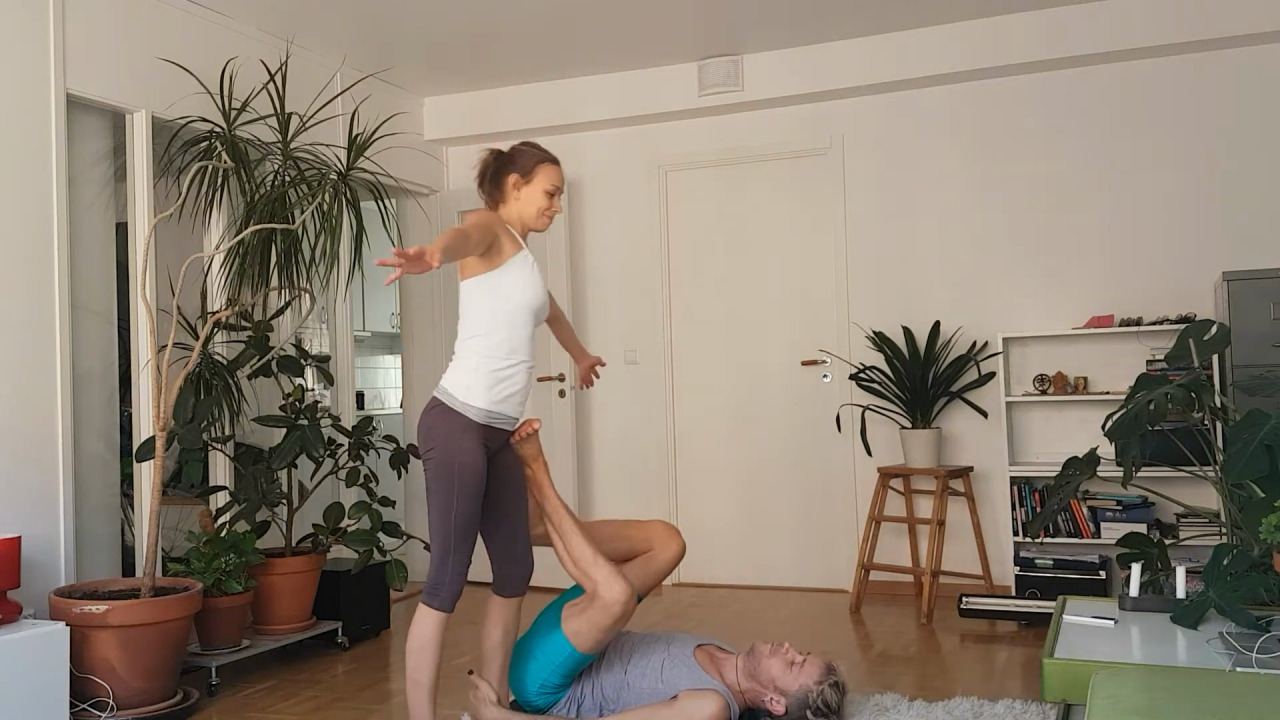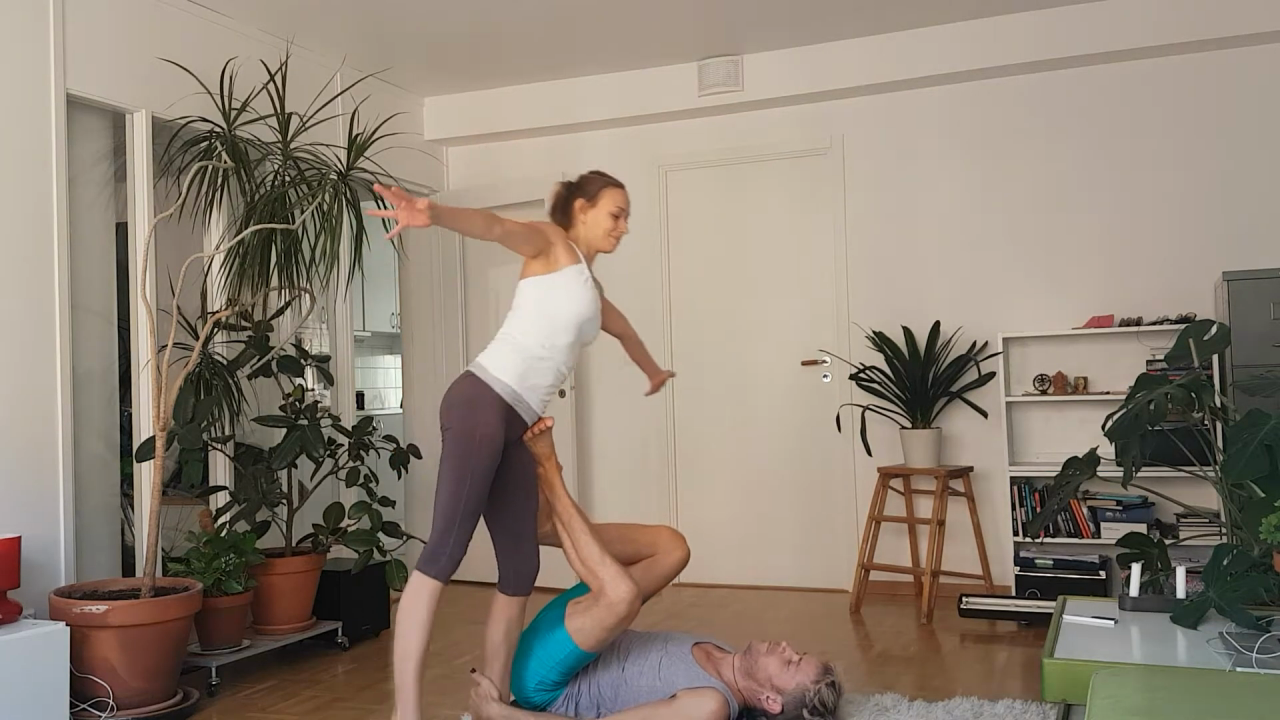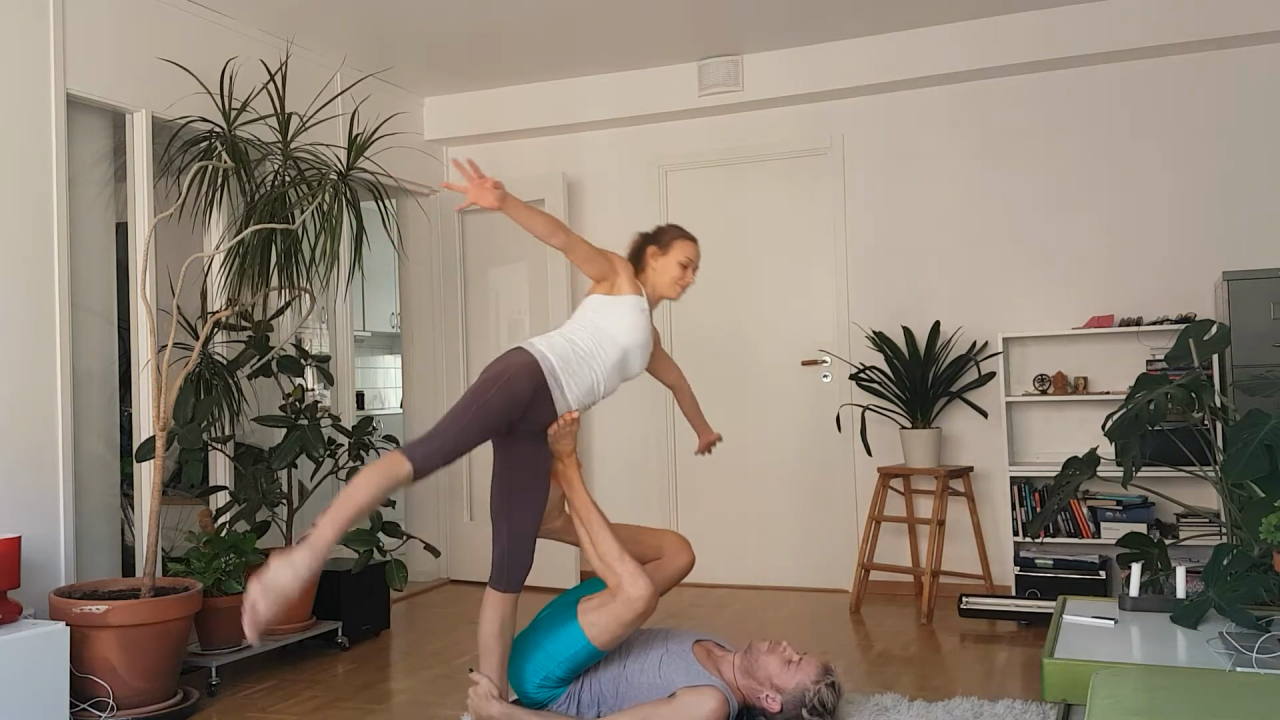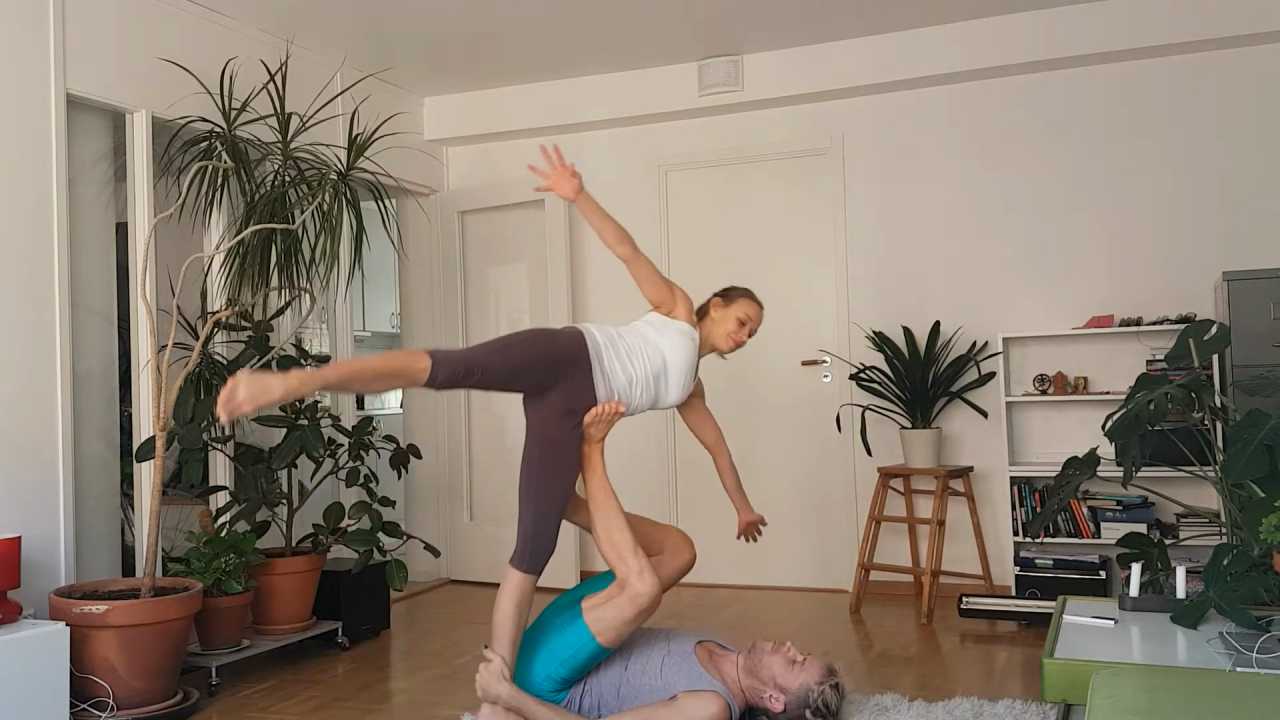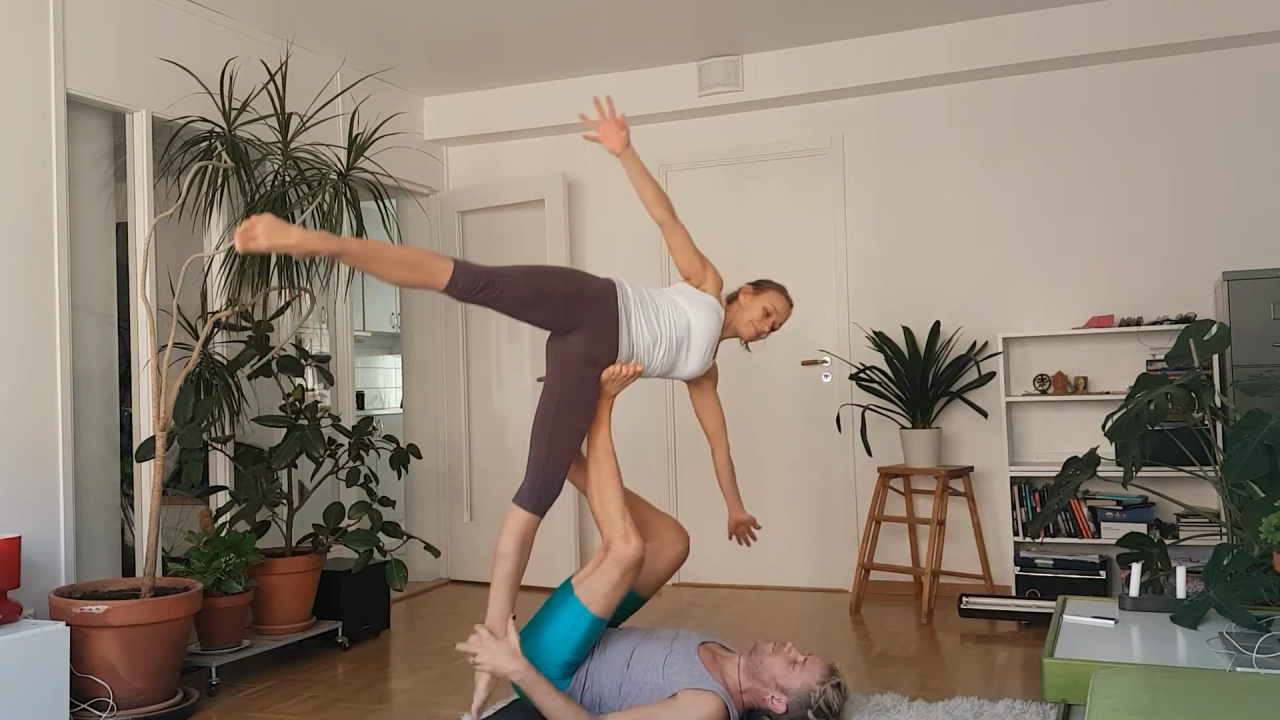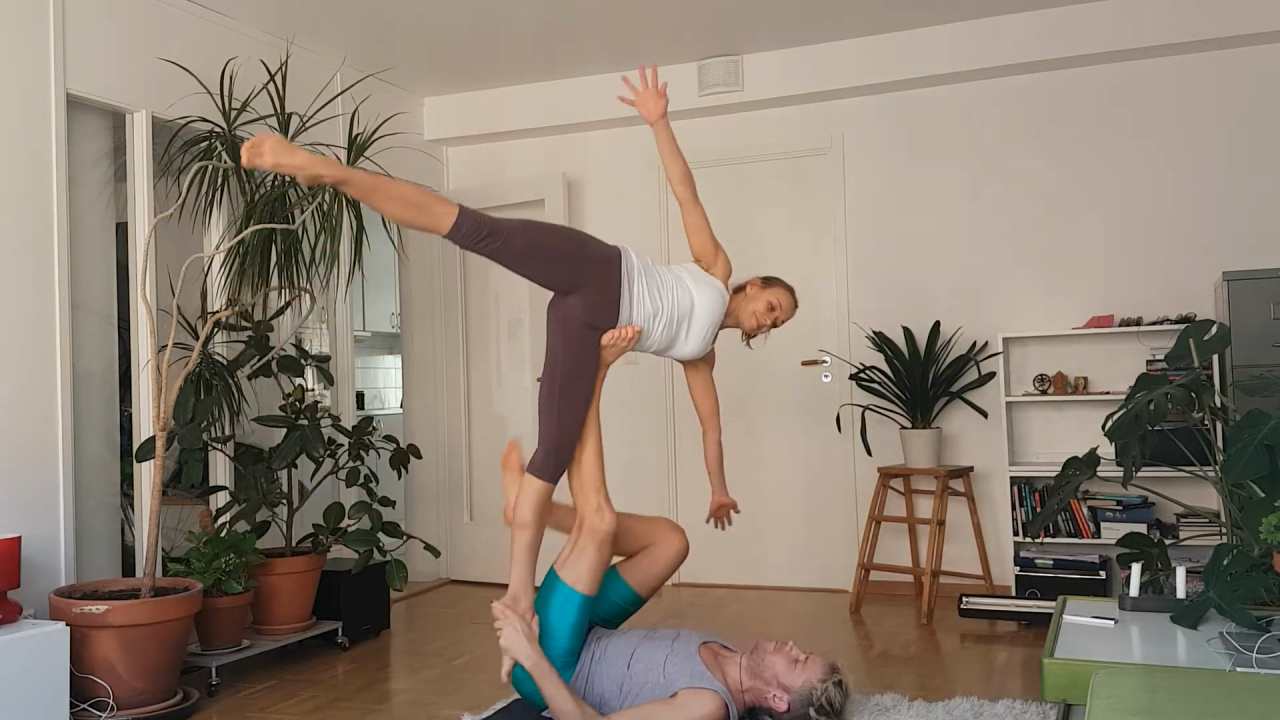
dt=0.4s
person 1, frame 1
left shoulder: (524, 254)
right shoulder: (491, 231)
left elbow: (550, 310)
right elbow: (463, 236)
left wrist: (581, 356)
right wrist: (433, 254)
left hip: (499, 433)
right hip: (457, 423)
left knee: (514, 572)
right knee: (446, 580)
person 1, frame 2
left shoulder: (589, 283)
right shoulder: (550, 245)
left elbow: (618, 323)
right elbow: (494, 227)
left wrist: (652, 369)
right wrist: (434, 214)
left hip: (514, 426)
right hip: (482, 400)
left knee: (519, 571)
right knee: (445, 552)
person 1, frame 3
left shoulder: (650, 340)
right shoulder: (616, 277)
left elbow: (675, 378)
right elbow: (566, 241)
left wrist: (701, 426)
right wrist: (506, 204)
left hip: (538, 423)
right hip: (526, 374)
left knee: (512, 568)
right knee: (426, 453)
right ankle: (304, 557)
person 1, frame 4
left shoulder: (691, 390)
right shoulder: (678, 311)
left elbow: (716, 439)
right elbow: (628, 250)
left wrist: (742, 503)
right wrist: (581, 199)
left hip: (573, 408)
right hip: (570, 358)
left knee: (533, 552)
right knee: (446, 367)
right ankle: (289, 383)
person 1, frame 5
left shoulder: (705, 371)
right shoulder: (707, 281)
left elbow: (718, 438)
right elbow: (665, 218)
left wrist: (735, 507)
right wrist: (625, 153)
left hip: (592, 359)
right hip: (596, 306)
left knee: (539, 491)
right knee: (471, 280)
left ankle: (494, 633)
right ankle: (313, 240)
person 1, frame 6
left shoulder: (700, 351)
right shoulder: (716, 266)
left elbow: (709, 416)
right elbow: (685, 193)
left wrist: (719, 487)
right wrist: (658, 121)
left hip: (591, 323)
right hip: (598, 271)
left knee: (555, 452)
right knee: (473, 227)
left ankle: (519, 592)
right ankle: (320, 169)
person 2, frame 1
right shoulder: (735, 665)
left hip: (545, 685)
right hip: (578, 658)
left knee: (616, 593)
right knee: (666, 540)
left ankle: (537, 477)
right ankle: (537, 525)
person 2, frame 2
right shoulder: (733, 667)
left hip: (542, 678)
right hip: (563, 651)
left knee: (621, 592)
right knee: (670, 546)
left ankle: (549, 477)
person 2, frame 3
right shoulder: (733, 665)
left hip: (541, 673)
right hip: (563, 649)
left knee: (638, 590)
right knee: (676, 552)
left ankle: (566, 469)
right ankle: (552, 520)
person 2, frame 4
right shoulder: (734, 663)
left hip: (543, 675)
right hip: (571, 648)
left knee: (642, 583)
right knee: (677, 548)
left ankle: (590, 452)
person 2, frame 5
right shoulder: (734, 667)
left wrist: (517, 669)
left hip: (549, 669)
right hip: (587, 646)
left knee: (627, 545)
right knee: (669, 539)
left ankle: (600, 408)
person 2, frame 6
right shoulder: (737, 666)
left wrist: (532, 656)
left hip: (548, 668)
right hip: (586, 643)
left knee: (599, 521)
right knee: (668, 537)
left ankle: (593, 373)
